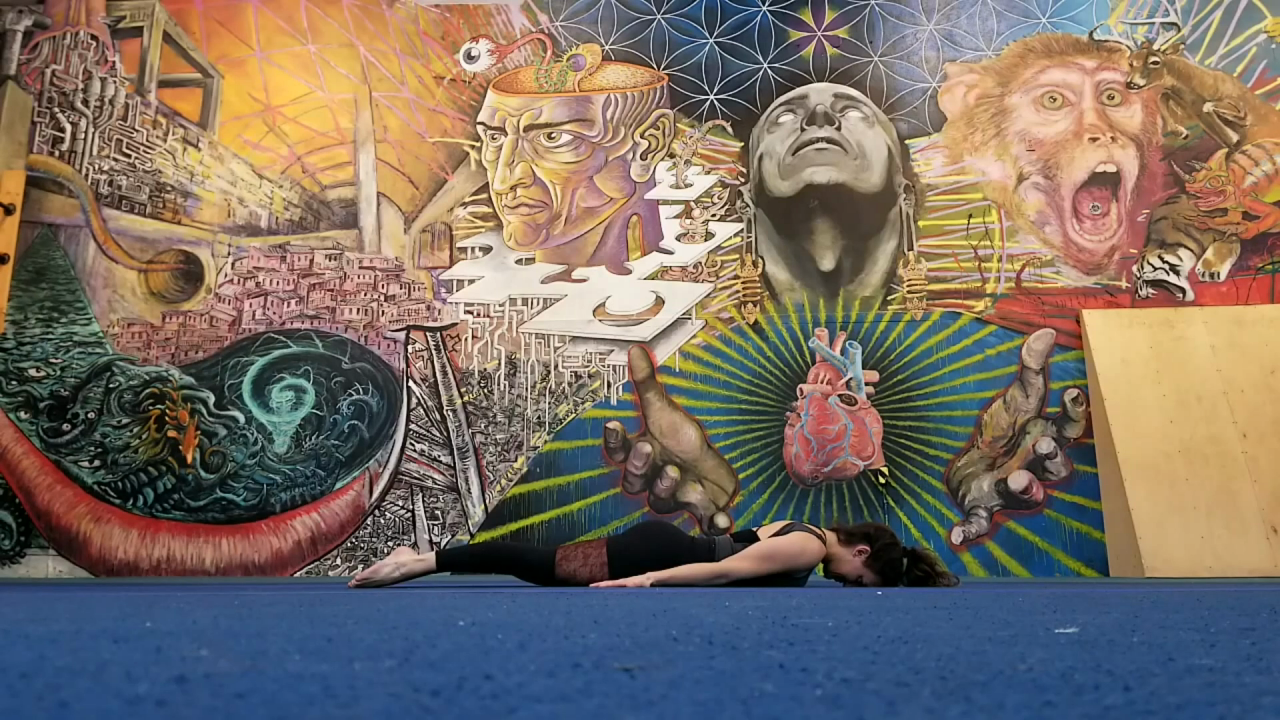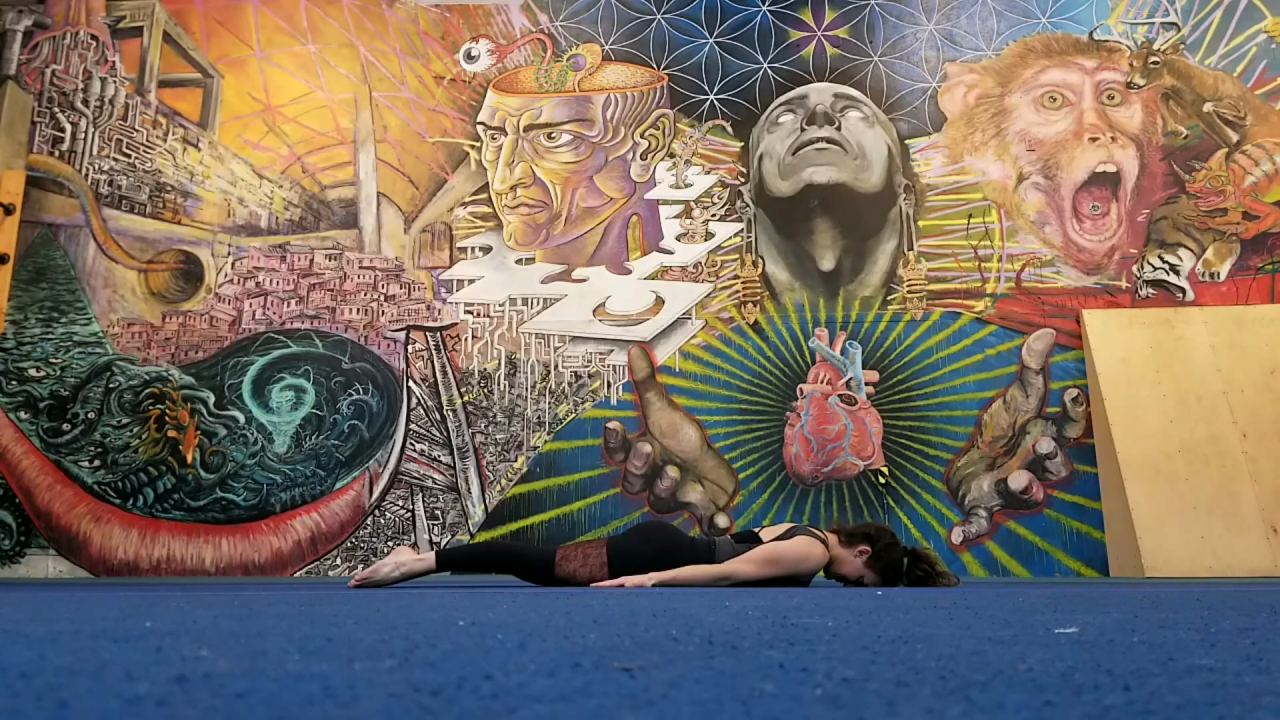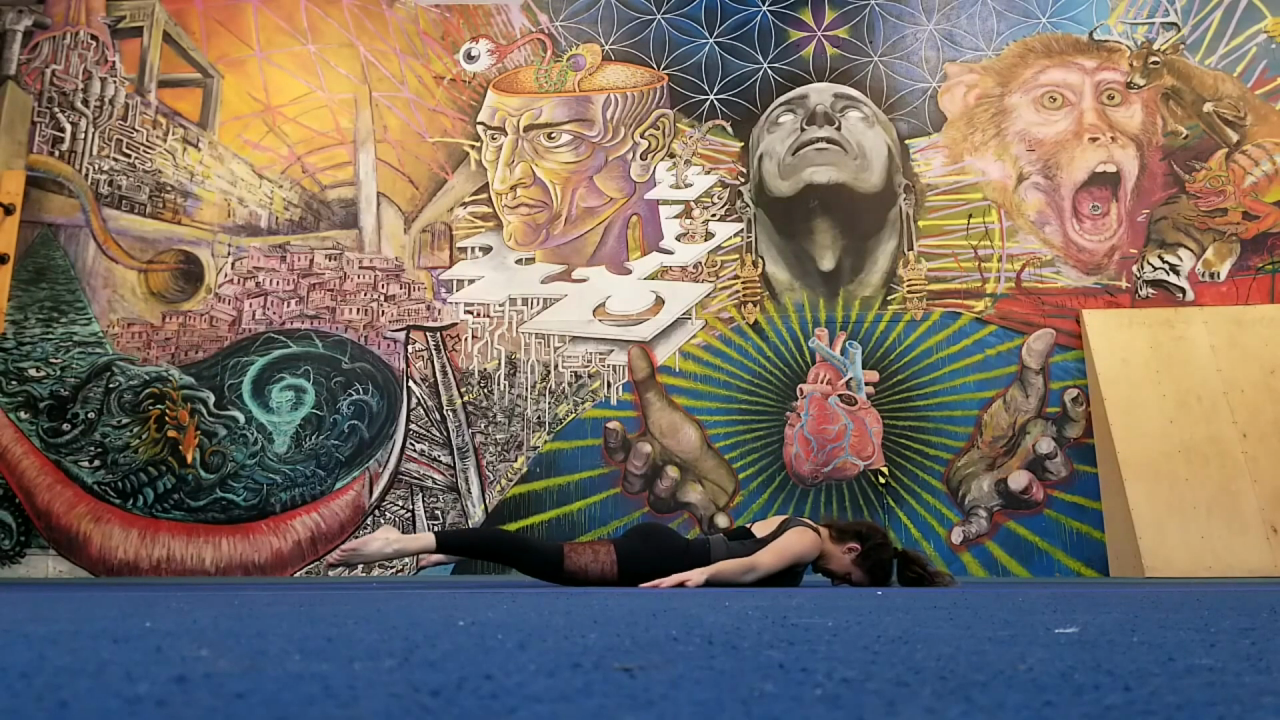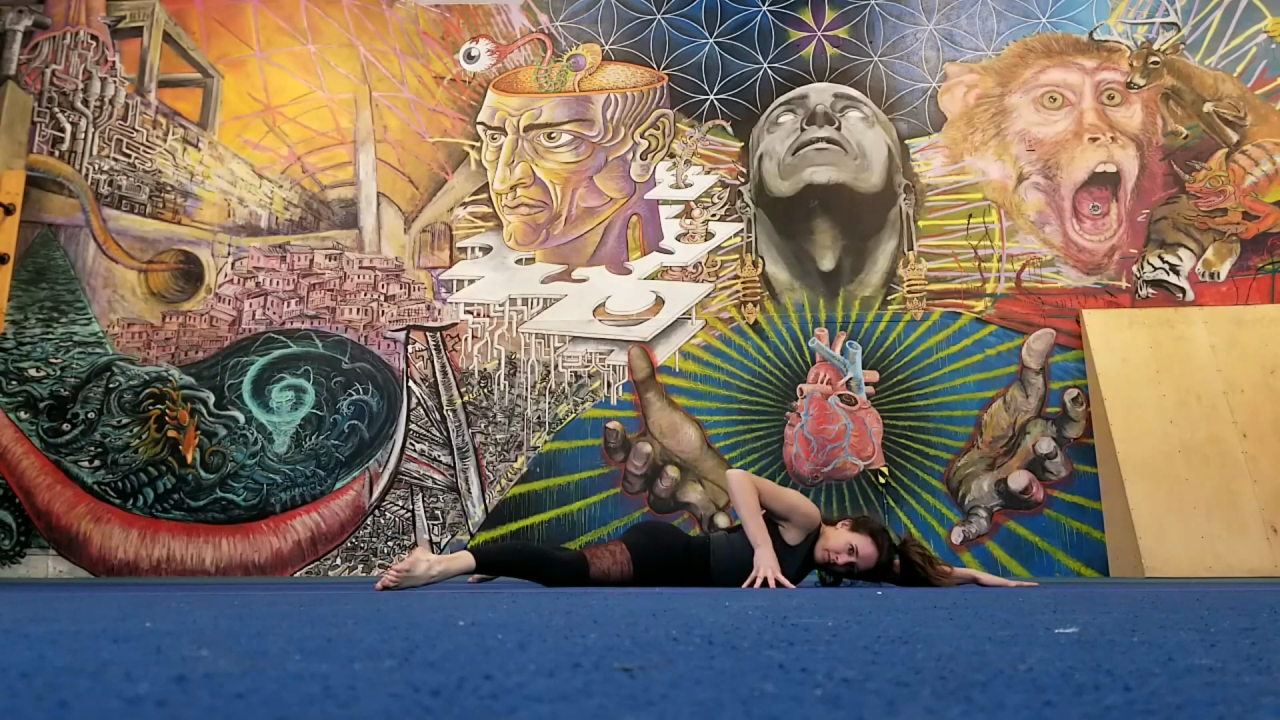
dt=1s
person 1, frame 1
left shoulder: (798, 532)
right shoulder: (809, 548)
right elbow: (726, 571)
right wrist: (648, 581)
left hip: (664, 543)
right hip: (661, 552)
left knee: (539, 565)
right knee: (537, 564)
left ankle: (421, 559)
right ankle: (421, 562)
person 1, frame 2
left shoulder: (801, 533)
right shoulder: (813, 553)
right elbow: (727, 574)
right wrist: (650, 579)
left hip: (663, 544)
right hip: (660, 552)
left knee: (539, 565)
right knee: (536, 564)
left ankle: (422, 560)
right ankle: (419, 562)
person 1, frame 3
left shoulder: (792, 525)
right shoulder: (810, 539)
right elbow: (755, 566)
right wrist: (705, 575)
left hip: (663, 549)
right hip: (659, 558)
right knee: (541, 559)
left ankle: (459, 550)
right ankle: (407, 543)
person 1, frame 4
left shoulder: (810, 567)
right shoulder: (803, 518)
left elbow: (912, 570)
right elbow: (737, 476)
left wrist: (972, 574)
right wrist: (764, 551)
left hip: (675, 583)
right hip: (664, 555)
right knee: (571, 568)
left ankle: (478, 565)
right ankle: (445, 564)
